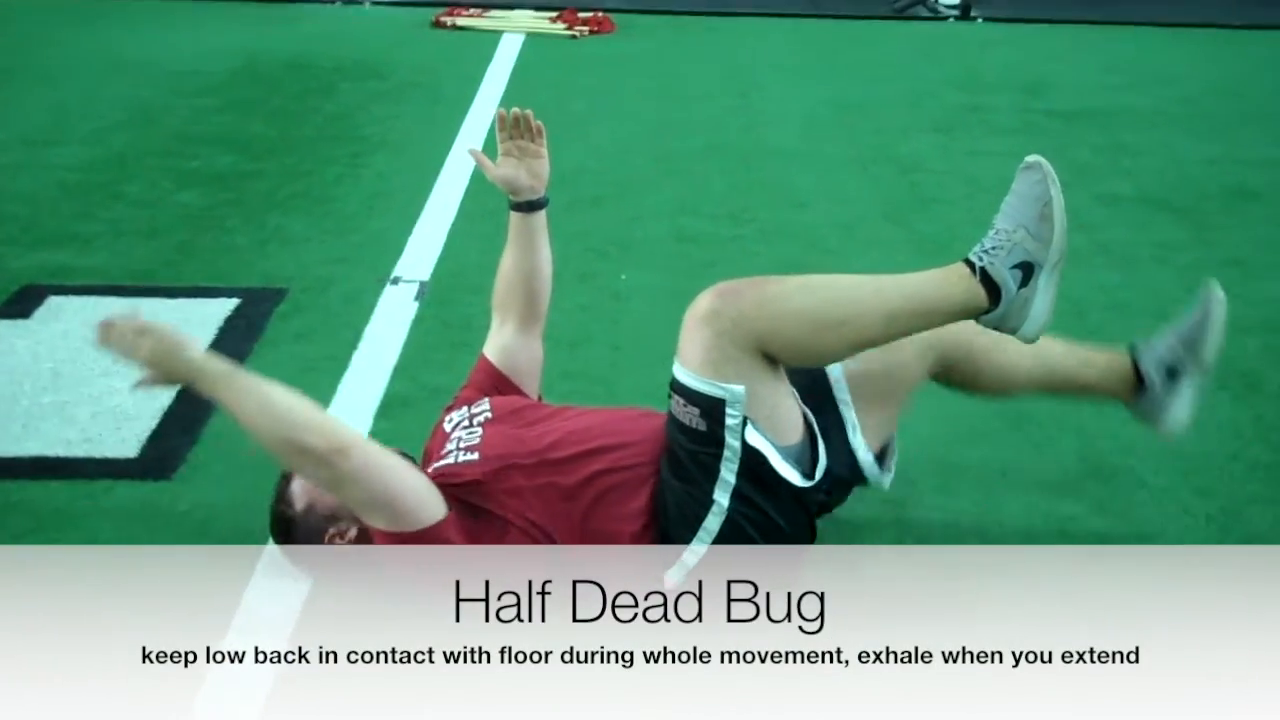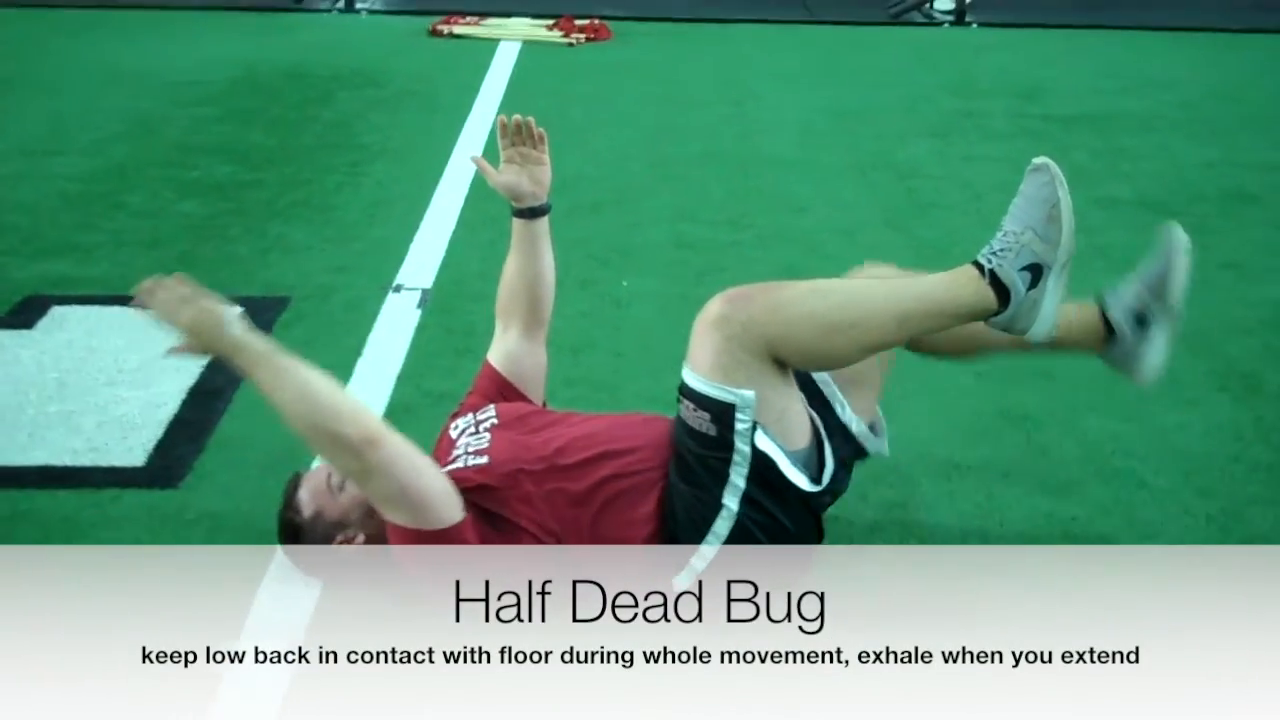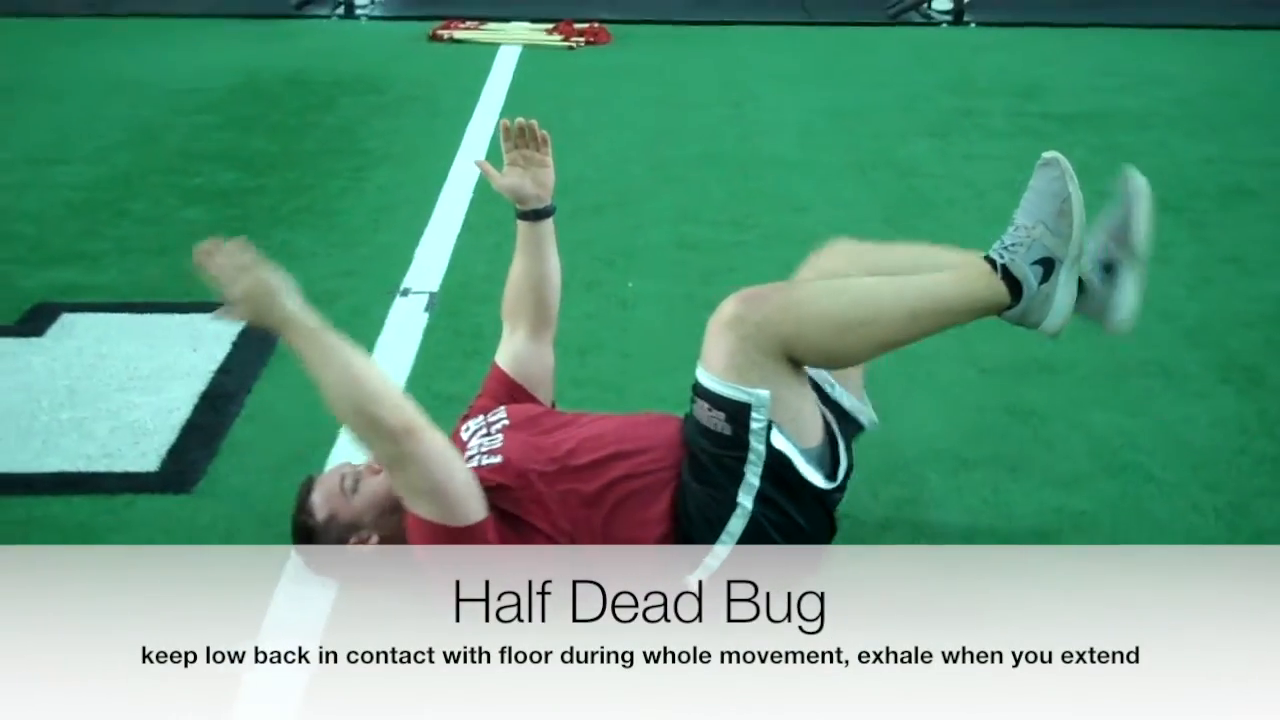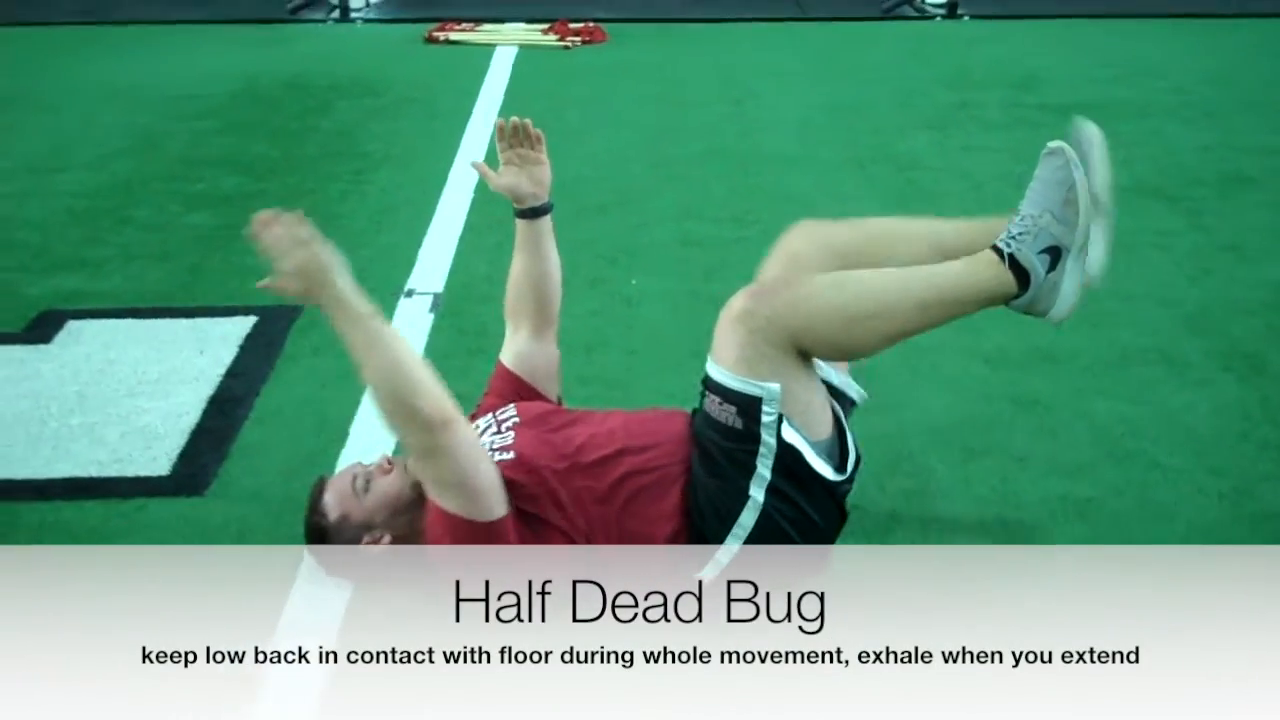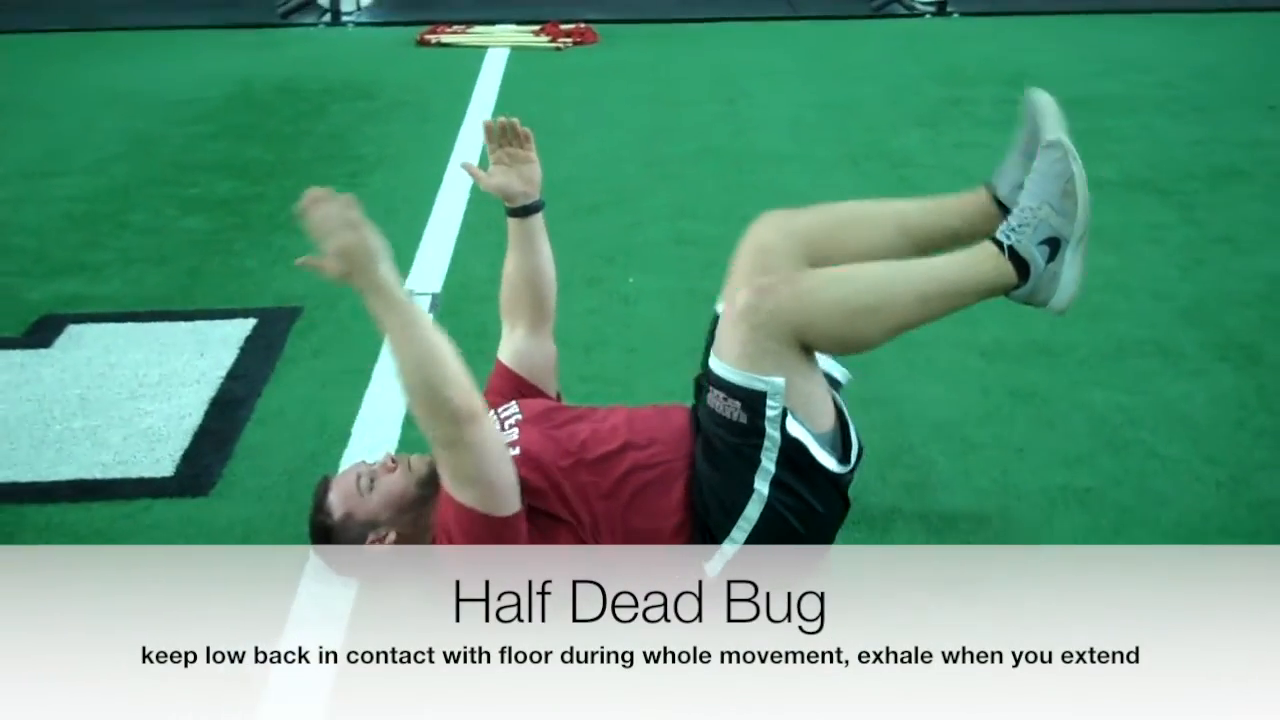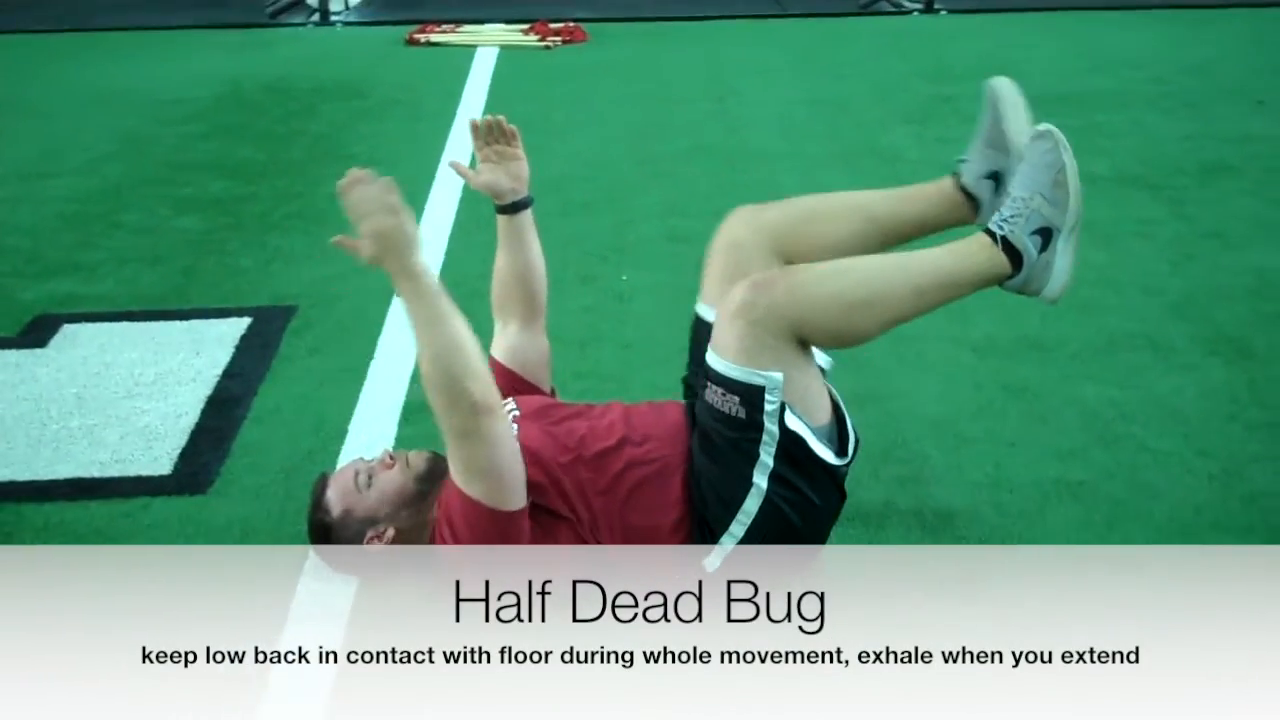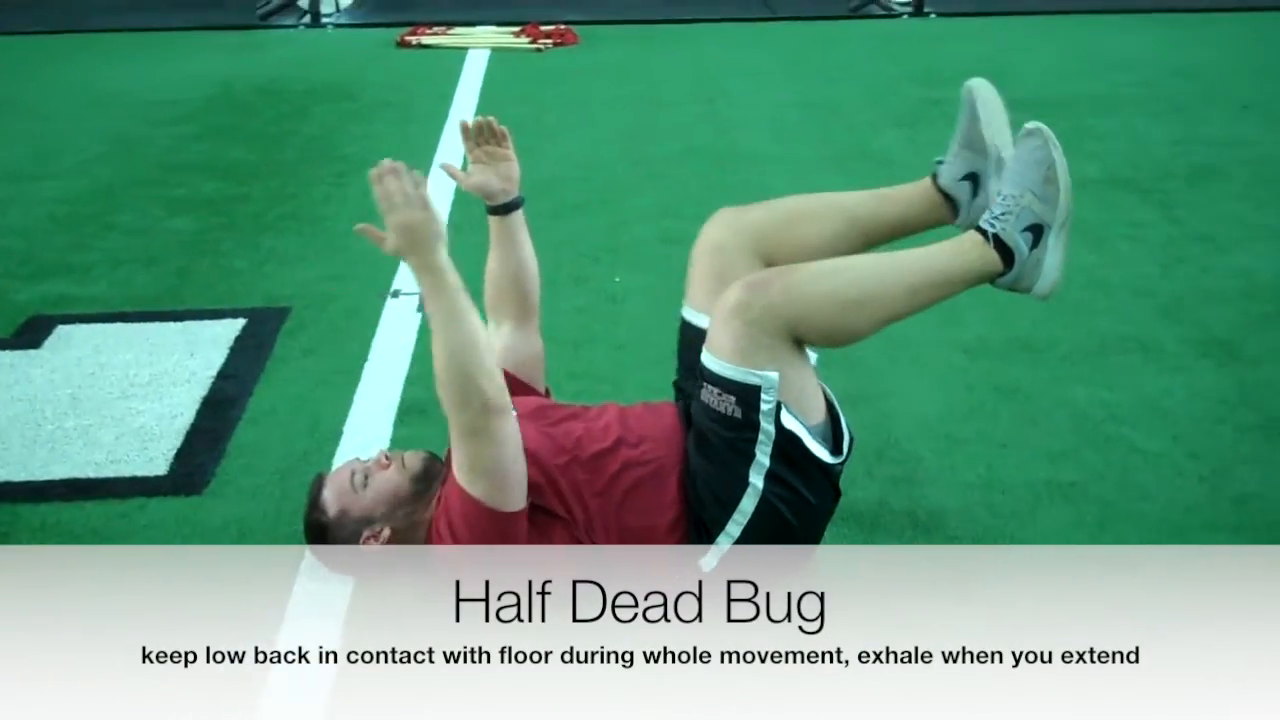
dt=0.1s
person 1, frame 1
left shoulder: (466, 425)
right shoulder: (421, 534)
left elbow: (519, 321)
right elbow: (333, 447)
left wrist: (529, 202)
right wrist: (200, 369)
left hip: (720, 468)
right hip: (708, 531)
left knee: (922, 336)
right knee: (724, 310)
left ankle: (1134, 374)
right ankle: (989, 282)
person 1, frame 2
left shoulder: (474, 423)
right shoulder: (426, 537)
left elbow: (523, 328)
right elbow: (364, 442)
left wrist: (530, 209)
right wrist: (241, 342)
left hip: (711, 469)
right hip: (719, 533)
left knee: (885, 295)
right knee: (733, 317)
left ankle: (1107, 327)
right ankle: (1001, 284)
person 1, frame 3
left shoulder: (490, 425)
right shoulder: (443, 537)
left elbow: (530, 328)
right elbow: (400, 430)
left wrist: (534, 212)
right wrist: (295, 318)
left hip: (716, 468)
right hip: (731, 530)
left knee: (848, 261)
right knee: (747, 317)
left ankle: (1082, 284)
right ankle: (1010, 281)
person 1, frame 4
left shoulder: (499, 416)
right shoulder: (454, 539)
left elbow: (534, 328)
right elbow: (430, 429)
left wrist: (533, 208)
right wrist: (339, 296)
left hip: (710, 455)
right hip: (742, 520)
left knee: (816, 244)
right knee: (761, 310)
left ankle: (1022, 250)
right ankle: (1020, 271)
person 1, frame 5
right shoulder: (468, 536)
left elbow: (529, 325)
right elbow: (455, 421)
left wrist: (524, 208)
right wrist: (378, 281)
left hip: (714, 449)
right hip: (744, 515)
left knee: (778, 234)
right knee: (765, 307)
left ankle: (999, 209)
right ankle: (1018, 262)
person 1, frame 6
left shoulder: (485, 438)
right shoulder: (469, 537)
left elbow: (522, 323)
right elbow: (472, 416)
left wrist: (512, 205)
right wrist: (408, 273)
left hip: (707, 443)
right hip: (742, 513)
left knee: (748, 232)
right knee: (761, 302)
left ankle: (974, 192)
right ankle: (1012, 251)
person 1, frame 7
left shoulder: (470, 453)
right shoulder: (467, 535)
left elbow: (516, 322)
right elbow: (483, 414)
left wrist: (503, 206)
right wrist: (428, 264)
left hip: (698, 441)
right hip: (737, 513)
left knee: (730, 234)
right knee: (758, 303)
left ankle: (953, 192)
right ankle: (1001, 248)
